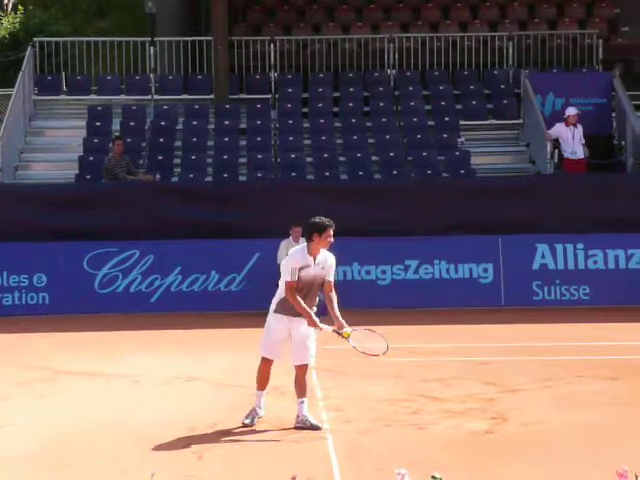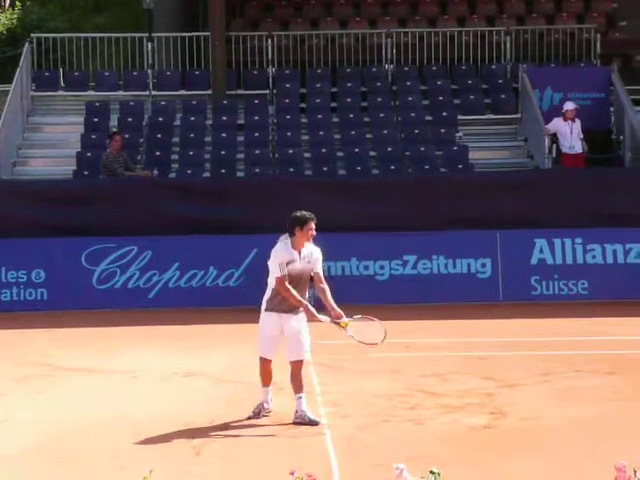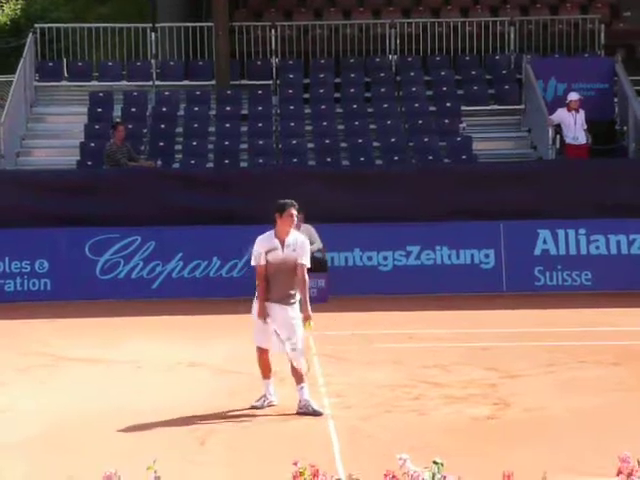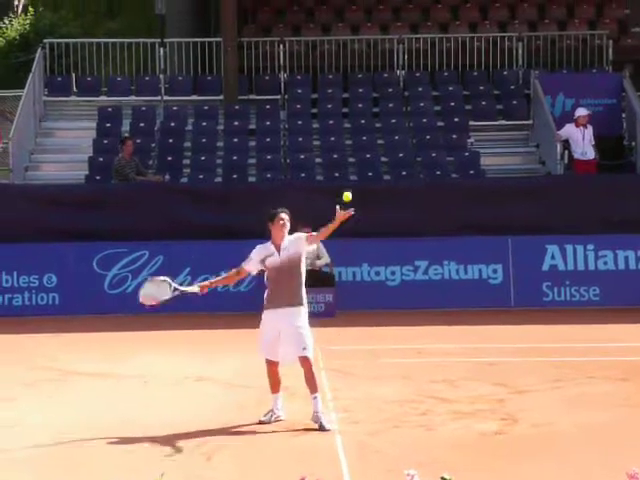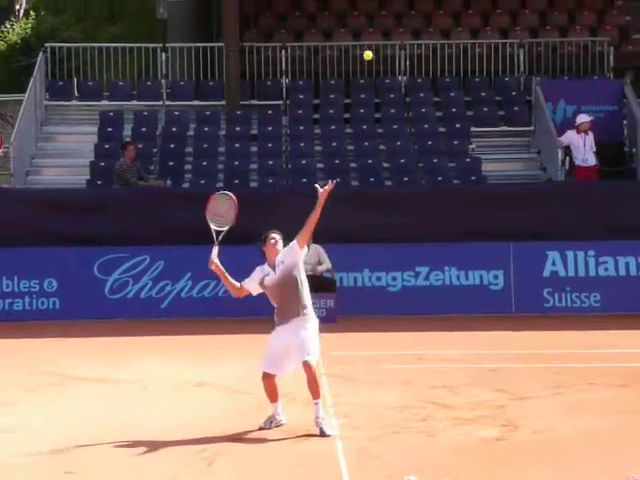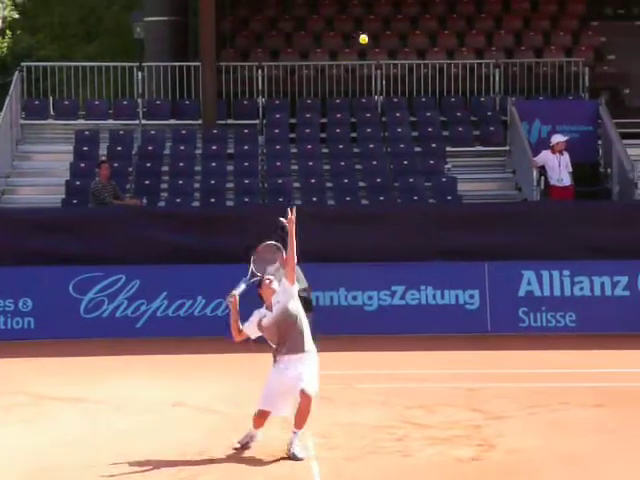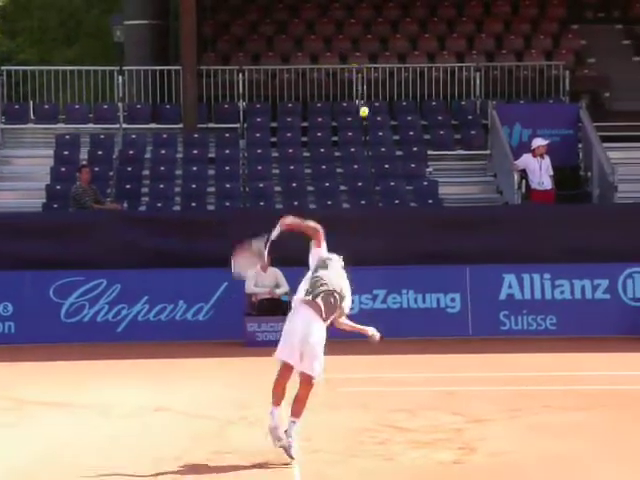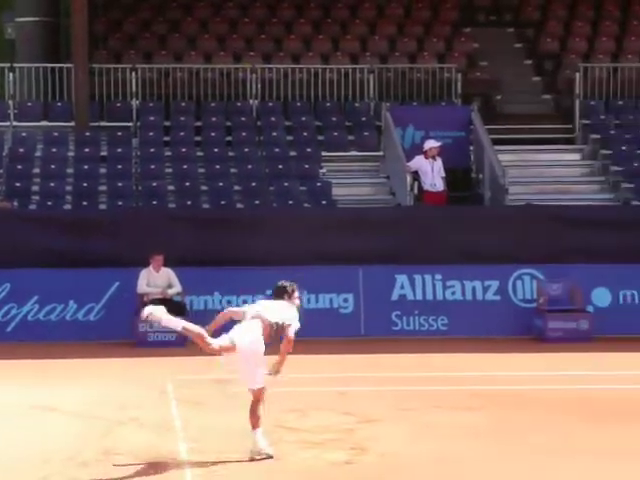
dt=0.3s
person 1, frame 1
left shoulder: (329, 259)
right shoulder: (294, 256)
left elbow: (329, 291)
right elbow: (290, 292)
left wrist: (337, 318)
right wrist: (309, 315)
left hip: (306, 319)
right hip: (280, 315)
left knee: (302, 368)
right knee: (266, 361)
left ankle: (302, 415)
right ankle: (258, 407)
person 1, frame 2
left shoulder: (314, 253)
right shoulder: (279, 252)
left elbow: (320, 283)
right elbow: (283, 287)
left wrist: (332, 307)
right wrist: (306, 306)
left hip: (298, 315)
right hip: (272, 312)
left knee: (297, 363)
right knee: (265, 361)
left ankle: (301, 411)
right ankle: (266, 402)
person 1, frame 3
left shoulder: (301, 241)
right shoulder: (262, 241)
left elbow: (303, 276)
right elbow: (260, 277)
left wrist: (306, 306)
right wrist: (261, 305)
left hip: (290, 305)
right hip: (266, 304)
left knee: (295, 351)
right knee: (262, 351)
left ankle: (304, 400)
right ankle: (269, 394)
person 1, frame 4
left shoulder: (297, 240)
right shoulder: (260, 252)
left elbow: (319, 235)
right elbow: (239, 273)
left wrist: (338, 220)
right wrist: (211, 282)
left hip: (296, 313)
right hip: (272, 314)
left knee: (306, 360)
right knee: (271, 363)
left ankle: (317, 412)
right ankle: (277, 408)
person 1, frame 5
left shoulder: (292, 253)
right shoulder: (261, 274)
left elbow: (309, 228)
right elbow: (238, 291)
left wrist: (321, 200)
right wrist: (219, 269)
left hip: (304, 324)
right hip: (282, 328)
left knee: (309, 366)
right knee: (268, 376)
left ankle: (319, 417)
right ankle: (277, 414)
person 1, frame 6
left shoulder: (287, 294)
right shoulder: (259, 317)
left elbow: (291, 262)
right elbow: (237, 336)
left wrist: (291, 230)
right wrist: (233, 309)
left hip: (305, 361)
right hip: (282, 365)
left knee: (305, 398)
right knee: (263, 412)
left ankle: (294, 442)
right ankle: (251, 435)
person 1, frame 7
left shoulder: (344, 292)
right shoulder: (324, 261)
left elbow: (338, 320)
right elbow: (317, 233)
left wrist: (365, 330)
left hip: (317, 330)
right hip: (301, 317)
left knee: (307, 383)
right knee: (285, 370)
left ankle: (291, 433)
right ankle: (274, 420)
person 1, frame 8
left shoulder: (259, 305)
right shoulder: (291, 312)
left elbow: (229, 312)
right elbow: (289, 337)
left wrist: (208, 330)
right wrist: (279, 364)
left knee: (259, 395)
right knee: (213, 347)
left ankle: (259, 445)
right ankle: (164, 317)
